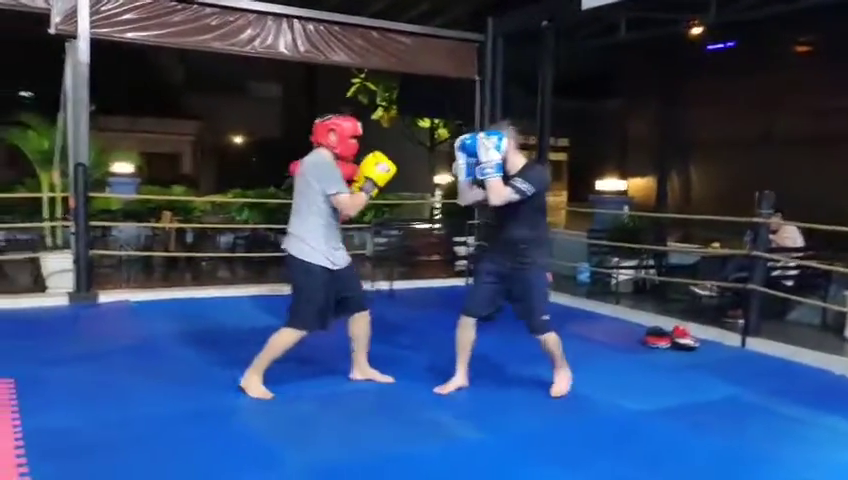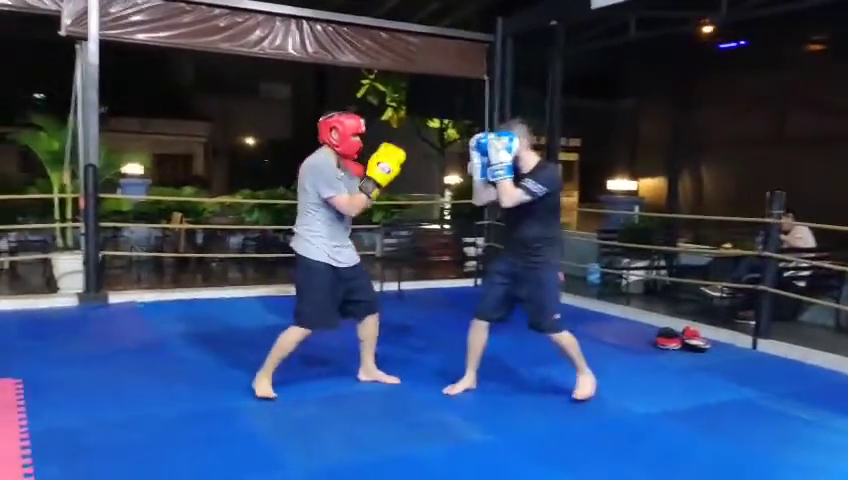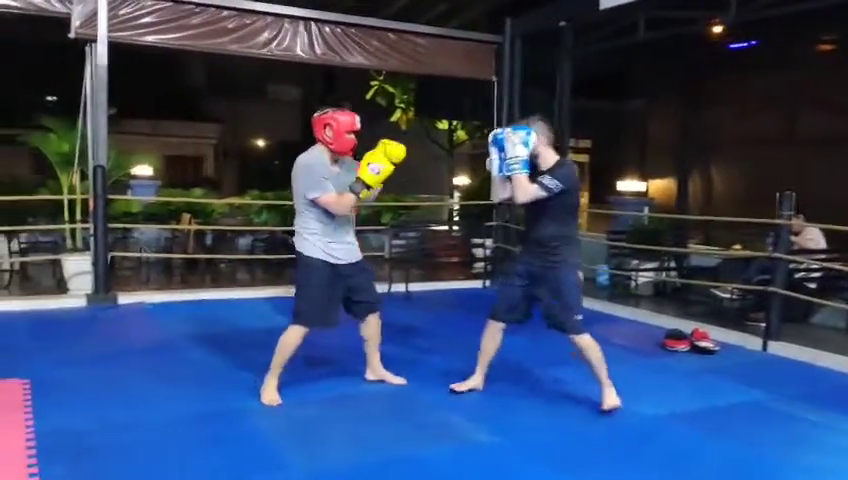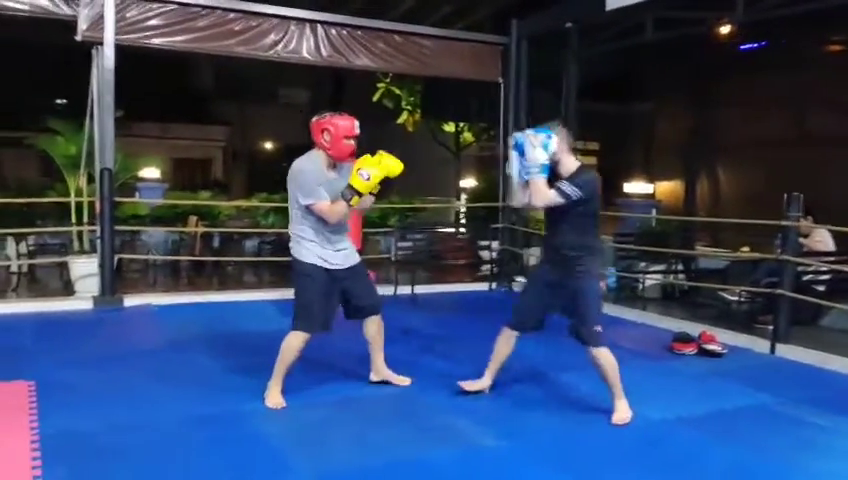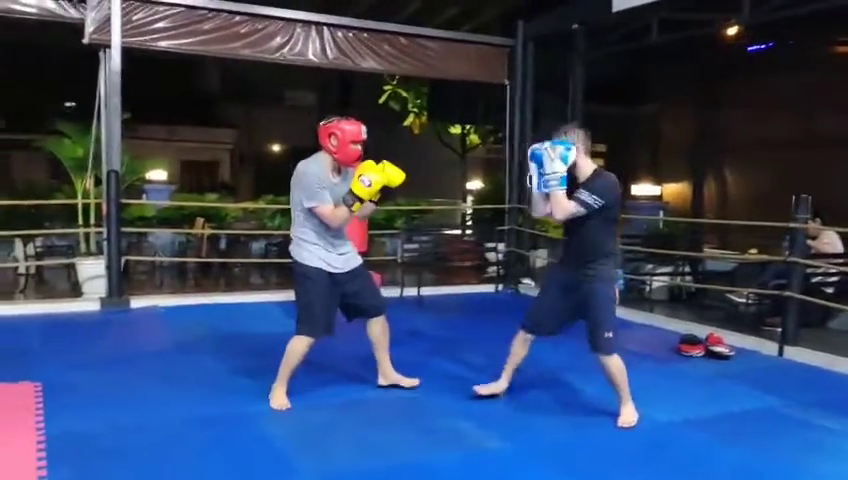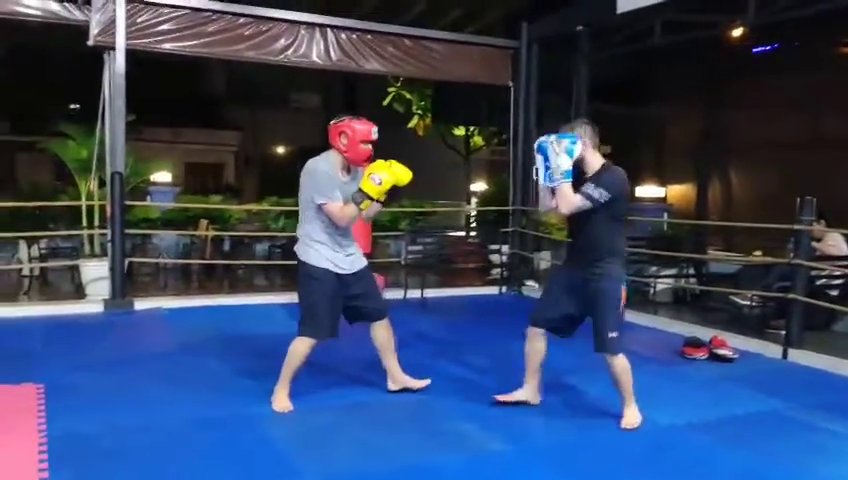
dt=0.1s
person 1, frame 1
left shoulder: (536, 173)
right shoulder: (498, 174)
left elbow: (497, 198)
right elbow: (465, 198)
left wrist: (488, 161)
right wrist: (464, 163)
left hip: (529, 264)
right hip: (496, 259)
left knee: (540, 329)
right knee: (468, 315)
left ankle: (562, 370)
right ankle: (460, 376)
person 1, frame 2
left shoulder: (548, 173)
right shoulder: (512, 174)
left elbow: (508, 199)
right elbow: (479, 199)
left wrist: (500, 161)
right wrist: (480, 163)
left hip: (541, 264)
right hip: (509, 261)
left knee: (552, 329)
right knee: (480, 318)
left ankle: (585, 374)
right ankle: (469, 377)
person 1, frame 3
left shoulder: (566, 171)
right shoulder: (530, 170)
left elbow: (522, 196)
left wrist: (516, 156)
right wrist: (499, 158)
left hip: (560, 263)
right hip: (528, 260)
left knee: (574, 330)
right knee: (496, 319)
left ankle: (607, 387)
right ankle: (478, 378)
person 1, frame 4
left shoulder: (586, 179)
right shoulder: (551, 177)
left elbow: (540, 201)
left wrist: (536, 162)
right wrist: (521, 162)
left hip: (582, 273)
right hip: (551, 268)
left knee: (593, 342)
right knee: (513, 325)
left ankle: (621, 401)
right ankle: (487, 379)
person 1, frame 5
left shoulder: (605, 183)
right shoulder: (569, 183)
left elbow: (560, 212)
right elbow: (539, 210)
left wrist: (555, 172)
right wrist: (539, 172)
left hip: (597, 277)
right hip: (566, 271)
left knee: (604, 348)
right knee: (528, 329)
left ankle: (627, 404)
right ankle: (502, 381)
person 1, frame 6
left shoulder: (614, 178)
right shoulder: (576, 178)
left elbow: (566, 207)
right elbow: (546, 202)
left wrist: (560, 165)
right wrist: (549, 169)
left hip: (604, 275)
right hip: (573, 270)
left knee: (609, 348)
right knee: (536, 324)
left ankle: (630, 406)
right ankle: (531, 389)
person 2, frame 1
left shoulder: (325, 164)
right shoulder: (321, 163)
left elbow: (342, 207)
right elbow: (349, 209)
left wrist: (363, 181)
right wrist: (373, 183)
left hip: (332, 256)
right hip: (310, 258)
left knee: (360, 308)
right knee: (300, 326)
left ankle: (361, 368)
right ankle: (252, 375)
person 2, frame 2
left shoulder: (342, 165)
right shoulder: (317, 165)
left elbow: (361, 202)
right elbow: (351, 208)
left wrist: (377, 175)
right wrist: (375, 180)
left hip: (344, 255)
right hip: (316, 257)
left knee: (369, 310)
right knee: (306, 324)
left ankle: (368, 369)
right ankle: (263, 376)
person 2, frame 3
left shoulder: (344, 161)
right shoulder: (309, 163)
left elbow: (363, 198)
right elbow: (338, 207)
left wrist: (382, 167)
right wrist: (364, 180)
left hip: (347, 252)
right hip: (317, 255)
left knee: (371, 309)
right knee: (304, 322)
left ankle: (374, 368)
right ankle: (271, 381)
person 2, frame 4
left shoulder: (343, 166)
right shoulder: (304, 169)
left elbow: (361, 205)
right elbow: (331, 215)
left wrist: (375, 179)
right wrist: (356, 186)
left hip: (344, 256)
right hip: (312, 261)
left knee: (372, 310)
right knee: (304, 329)
left ankle: (379, 369)
right ankle: (274, 386)
person 2, frame 5
left shoulder: (346, 170)
right shoulder: (309, 171)
left elbow: (361, 212)
right elbow: (334, 219)
left wrist: (375, 188)
right wrist: (357, 192)
left hip: (345, 259)
right hip: (314, 264)
left knee: (377, 311)
right knee: (308, 333)
left ankle: (386, 372)
right ankle: (279, 388)
person 2, frame 6
left shoulder: (354, 171)
right shoulder: (318, 168)
left elbow: (365, 214)
right elbow: (341, 217)
left wrist: (384, 189)
right wrist: (368, 190)
left hip: (350, 260)
right hip: (319, 264)
left knee: (379, 316)
right knee: (311, 333)
left ankle: (395, 376)
right ankle: (281, 390)
